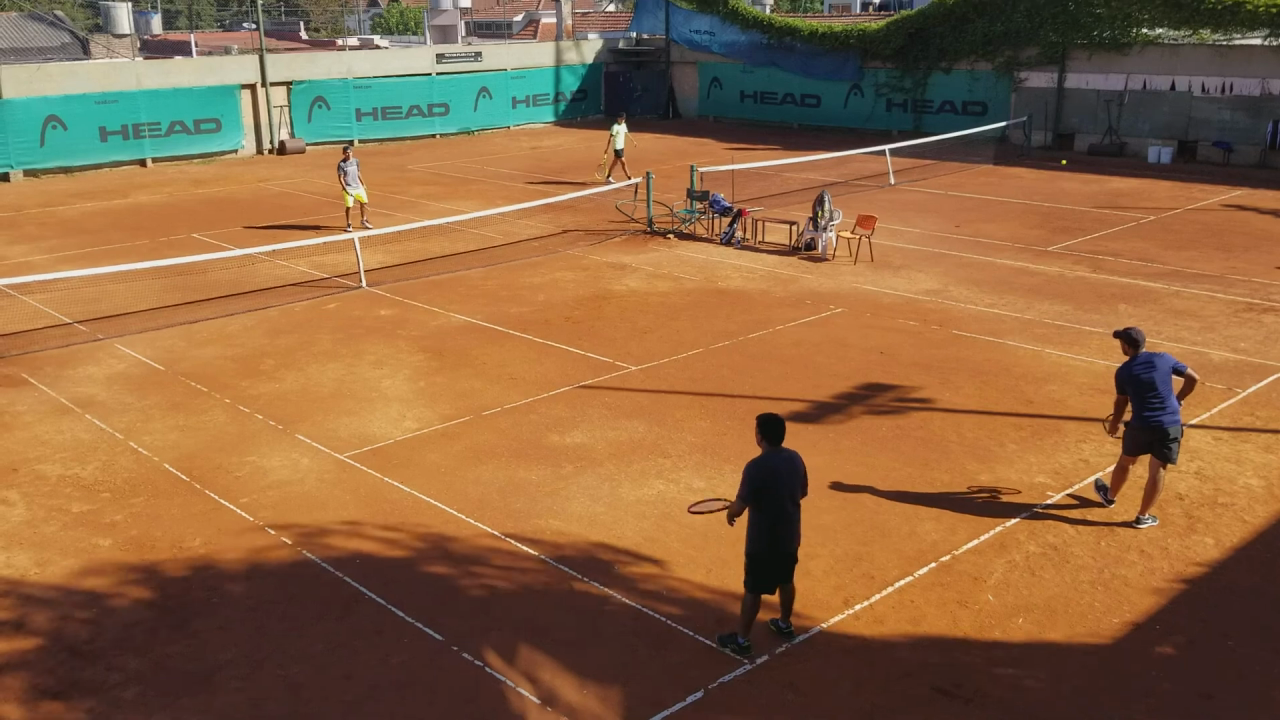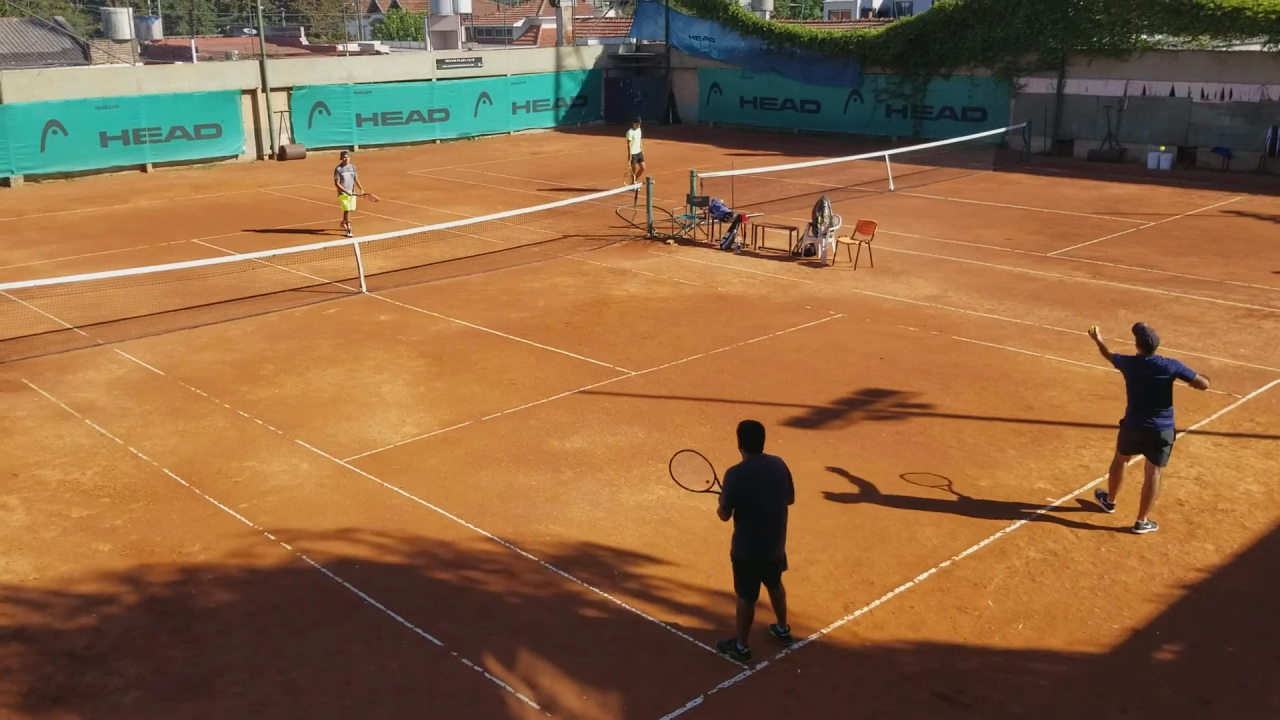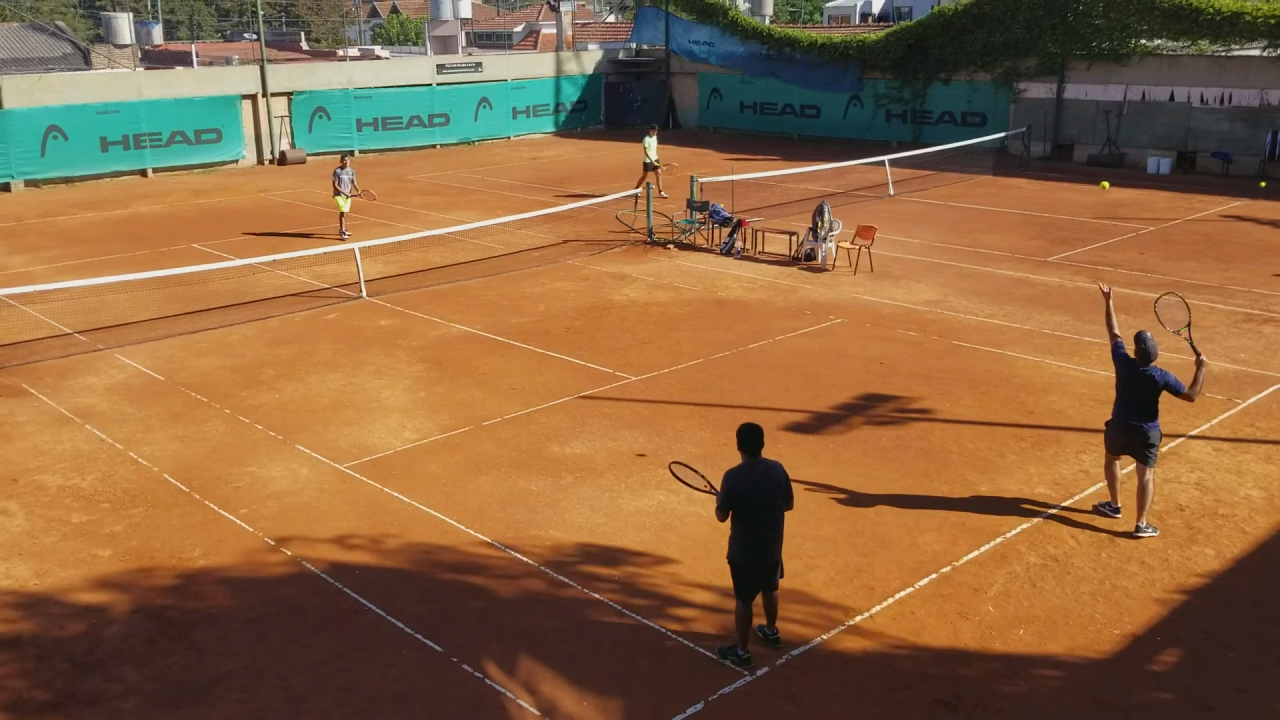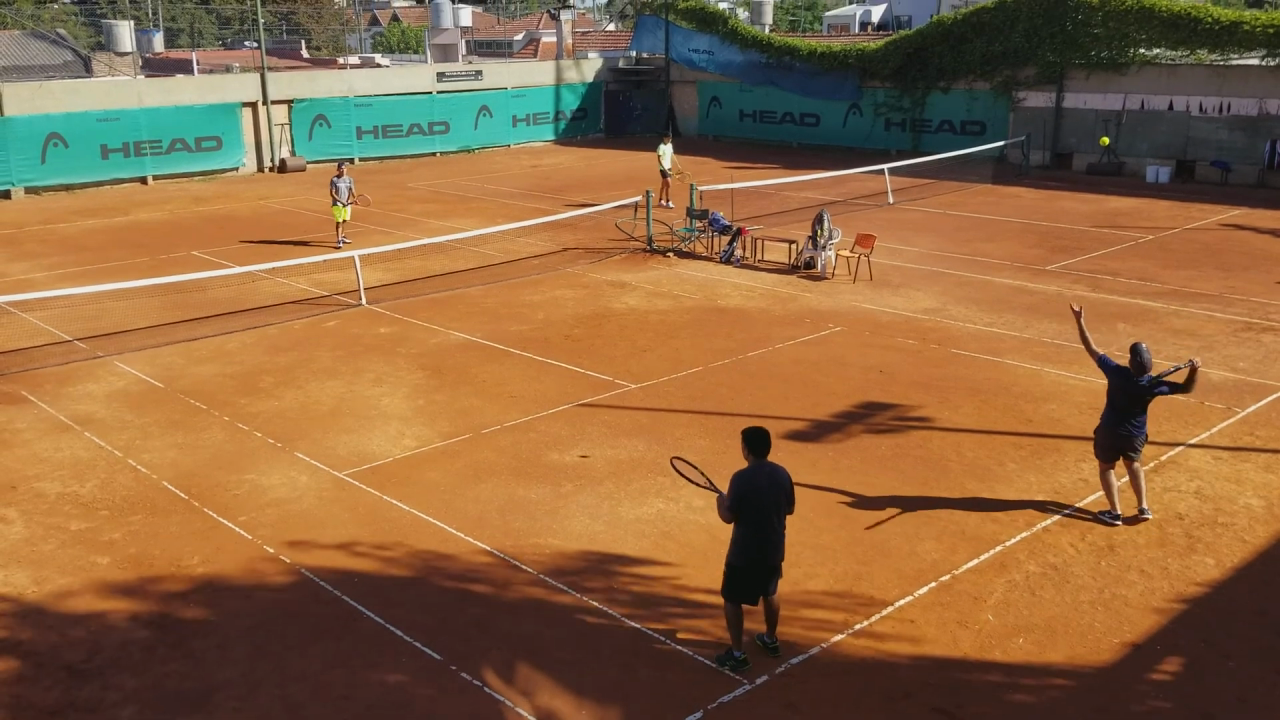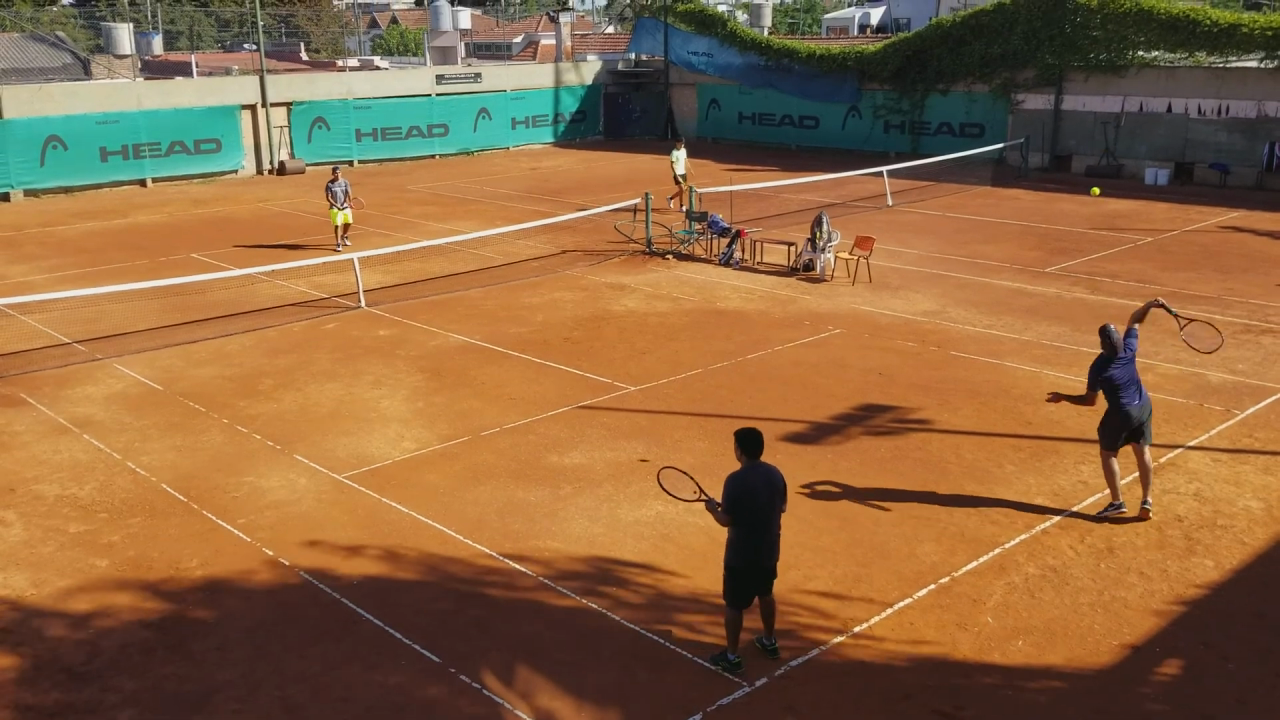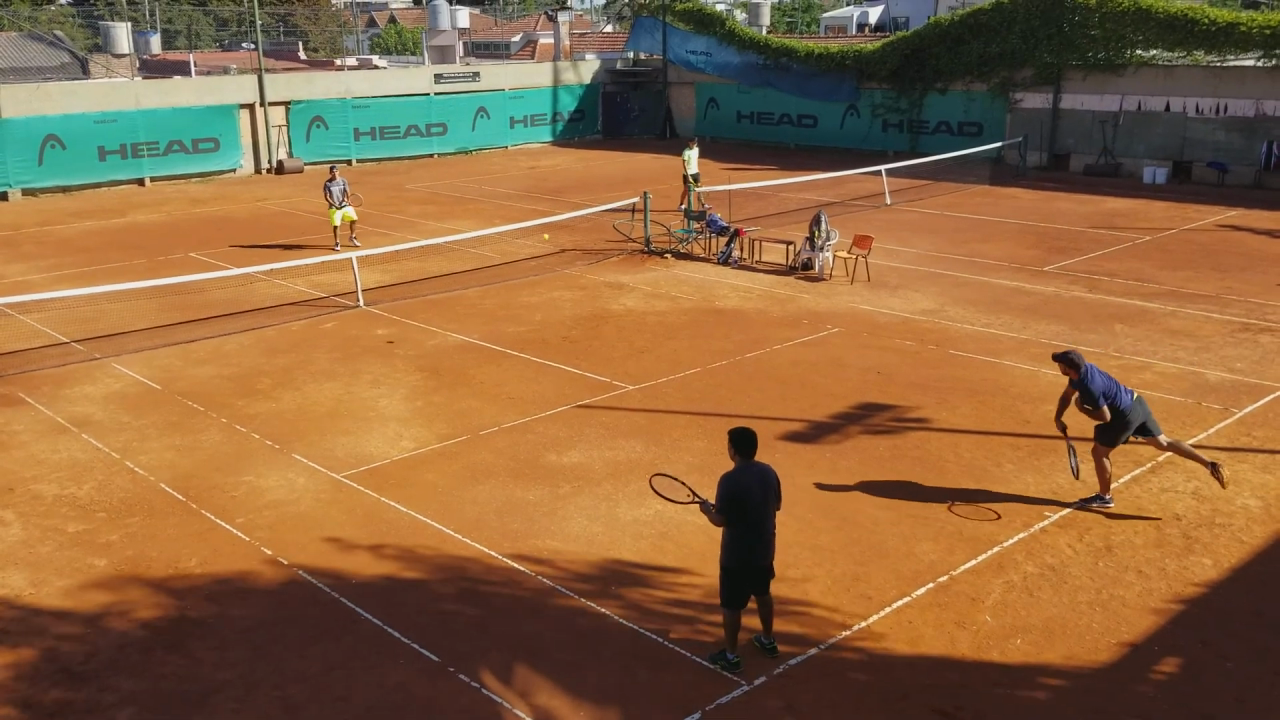
dt=0.3s
person 1, frame 1
left shoulder: (756, 467)
right shoulder: (795, 459)
left elbow: (739, 508)
right elbow: (802, 492)
left wrist: (730, 512)
left hip: (763, 541)
right hip: (790, 536)
left knee: (753, 590)
right knee: (785, 581)
left ankle: (741, 640)
right ankle: (785, 624)
person 1, frame 2
left shoulder: (735, 474)
right shoulder: (779, 465)
left elbow: (724, 515)
right elbow: (790, 499)
left wrist: (721, 502)
left hip: (747, 547)
right hip: (775, 542)
left knee: (746, 596)
right knee: (775, 584)
left ankle: (741, 646)
right ankle: (783, 629)
person 1, frame 3
left shoulder: (733, 477)
right shoulder: (778, 470)
left elbow: (721, 516)
right elbow: (789, 505)
left wrist: (720, 501)
left hip: (744, 550)
right hip: (772, 546)
left knee: (743, 599)
right knee: (770, 590)
left ankle: (741, 651)
right ankle: (771, 631)
person 1, frame 4
left shoulder: (741, 478)
right shoulder: (782, 474)
left elbow: (728, 518)
right elbow: (790, 509)
left wrist: (721, 503)
left hip: (744, 553)
right hip: (774, 550)
left knee: (732, 600)
right knee: (770, 595)
left ankle: (737, 654)
right ankle: (771, 640)
person 1, frame 5
left shoulder: (736, 480)
right shoulder: (775, 474)
left elbow: (726, 520)
right elbow: (782, 508)
left wrist: (713, 508)
left hip: (741, 555)
right hip: (769, 550)
left knee: (734, 605)
right knee: (766, 595)
left ankle: (732, 657)
right ankle: (769, 642)
person 1, frame 6
left shoulder: (729, 480)
right shoulder: (769, 473)
left elbow: (719, 520)
right elbow: (777, 506)
left wrist: (707, 510)
left hip: (736, 554)
right hip: (764, 549)
left knee: (731, 605)
right knee: (763, 595)
left ankle: (731, 656)
right ankle: (768, 641)
person 2, frame 1
left shoulder: (1123, 371)
right shoulder: (1164, 359)
left elbow: (1121, 403)
right elbow: (1193, 378)
left wrist: (1114, 423)
right wrist: (1177, 400)
left hip: (1141, 426)
right hip: (1170, 425)
left knee: (1125, 462)
right knee: (1157, 470)
left ankle: (1109, 496)
right ankle: (1143, 516)
person 2, frame 2
left shoulder: (1129, 363)
right shoulder: (1170, 366)
left elbow: (1110, 355)
right elbow: (1204, 384)
left wrist: (1098, 340)
right wrist: (1197, 381)
left hip: (1134, 426)
right hip: (1162, 429)
left knee: (1120, 459)
right knee: (1153, 473)
left ankle: (1109, 501)
right ankle: (1142, 521)
person 2, frame 3
left shoulder: (1124, 364)
right shoulder: (1161, 377)
left elbow: (1114, 334)
right elbow: (1191, 396)
left wrist: (1108, 302)
right wrist: (1200, 368)
left hip: (1119, 427)
right hip: (1147, 433)
left knee: (1111, 461)
right knee: (1146, 476)
left ankle: (1114, 505)
right ankle: (1142, 524)
person 2, frame 4
left shoulder: (1116, 373)
right shoulder: (1152, 385)
left elbow: (1092, 350)
right elbow: (1186, 388)
left wrist: (1079, 321)
right wrist: (1194, 370)
left hip: (1109, 432)
right hip: (1135, 435)
left knee: (1106, 468)
right knee: (1133, 464)
left ankle: (1114, 512)
right ankle: (1143, 507)
person 2, frame 5
left shoulder: (1099, 369)
right shoulder: (1129, 349)
left elbow: (1089, 402)
right elbow: (1135, 321)
left wrist: (1062, 397)
right wrist: (1149, 305)
left hip: (1123, 415)
right hip: (1143, 407)
left knee: (1108, 455)
right knee: (1142, 453)
left ankle: (1117, 502)
right ankle: (1146, 501)
person 2, frame 6
left shoulder: (1089, 388)
right shoulder: (1080, 371)
left elbow: (1106, 418)
right elbow: (1067, 395)
left wrist: (1082, 409)
right wrist: (1058, 418)
left hip: (1125, 415)
right hip: (1135, 403)
left knee: (1099, 452)
right knee: (1164, 444)
left ankle: (1104, 496)
right ankle: (1211, 465)
